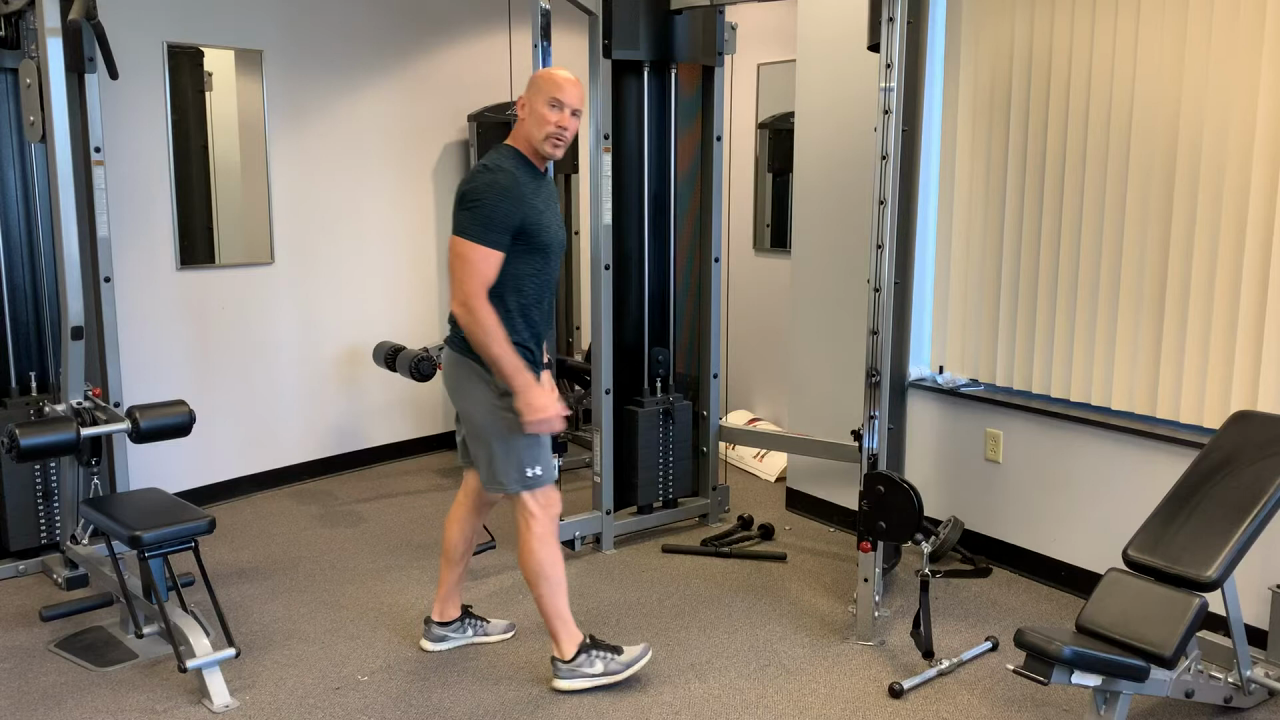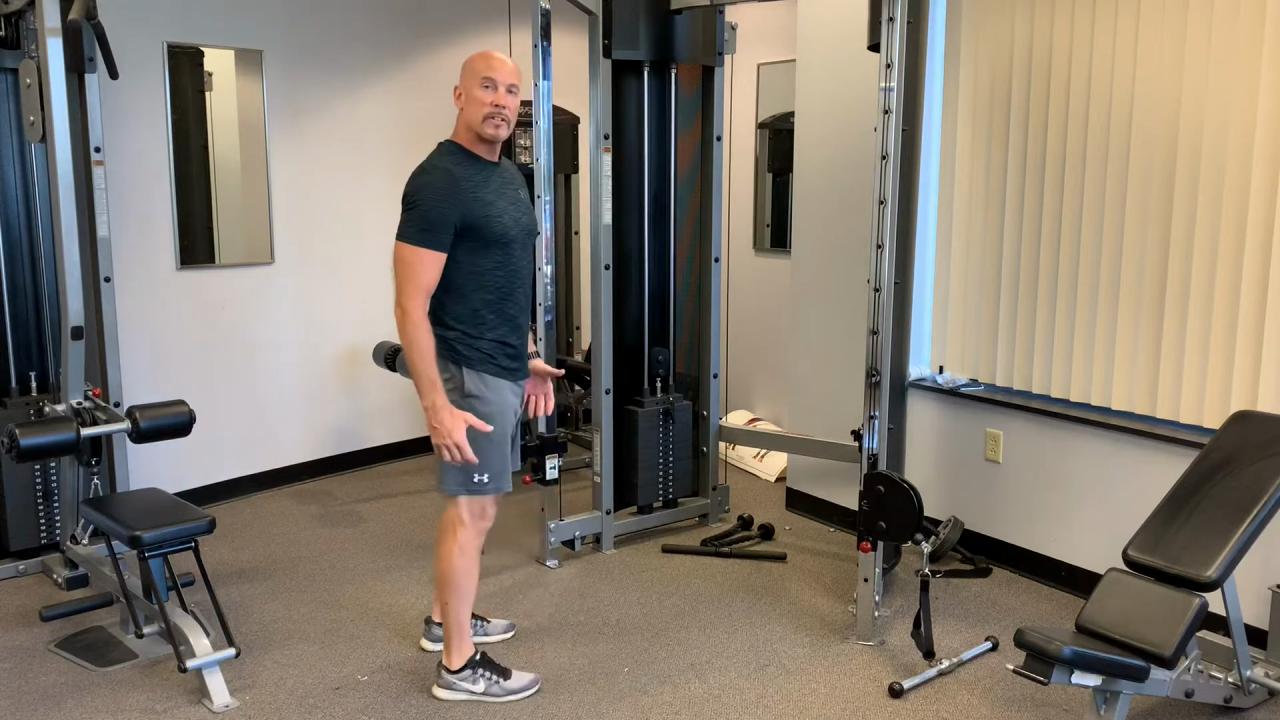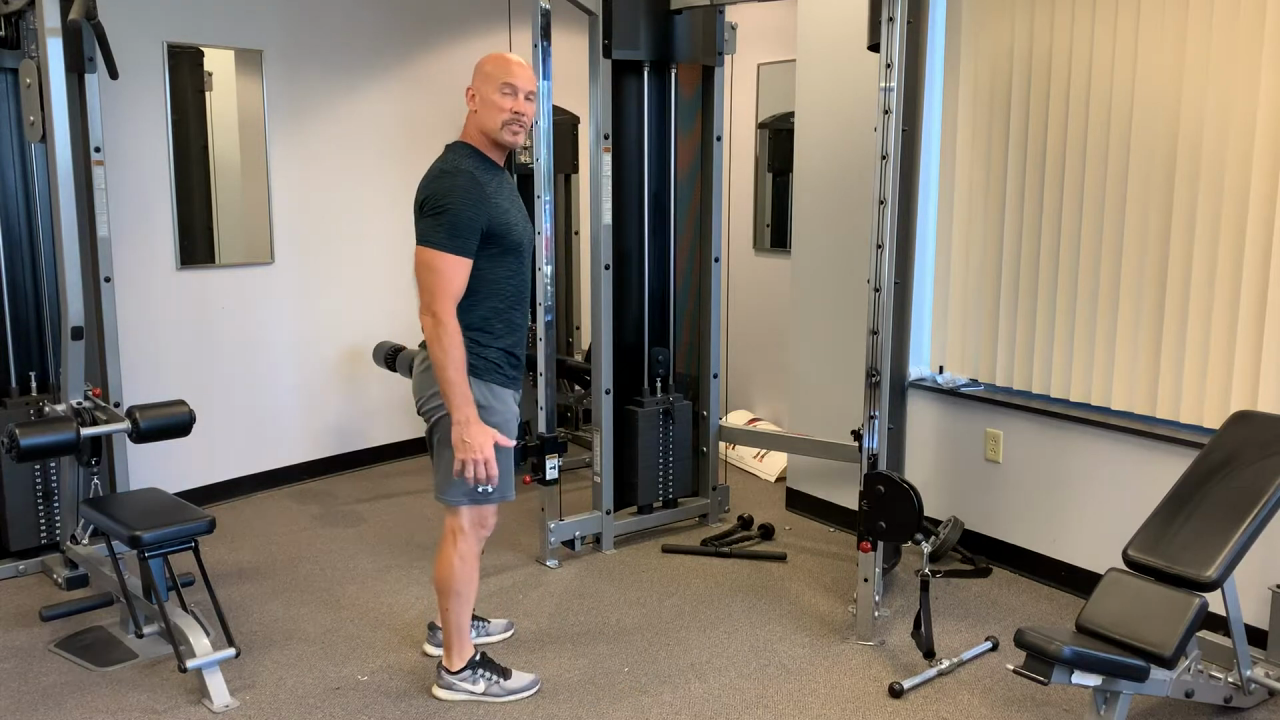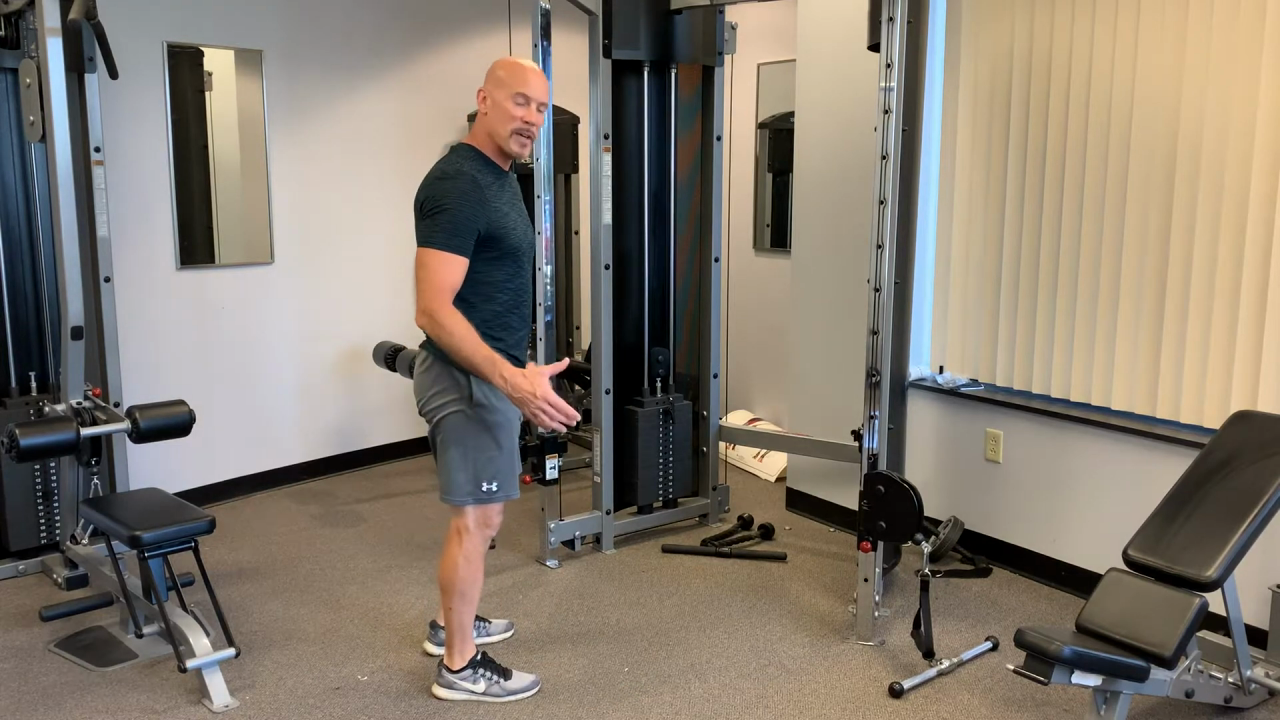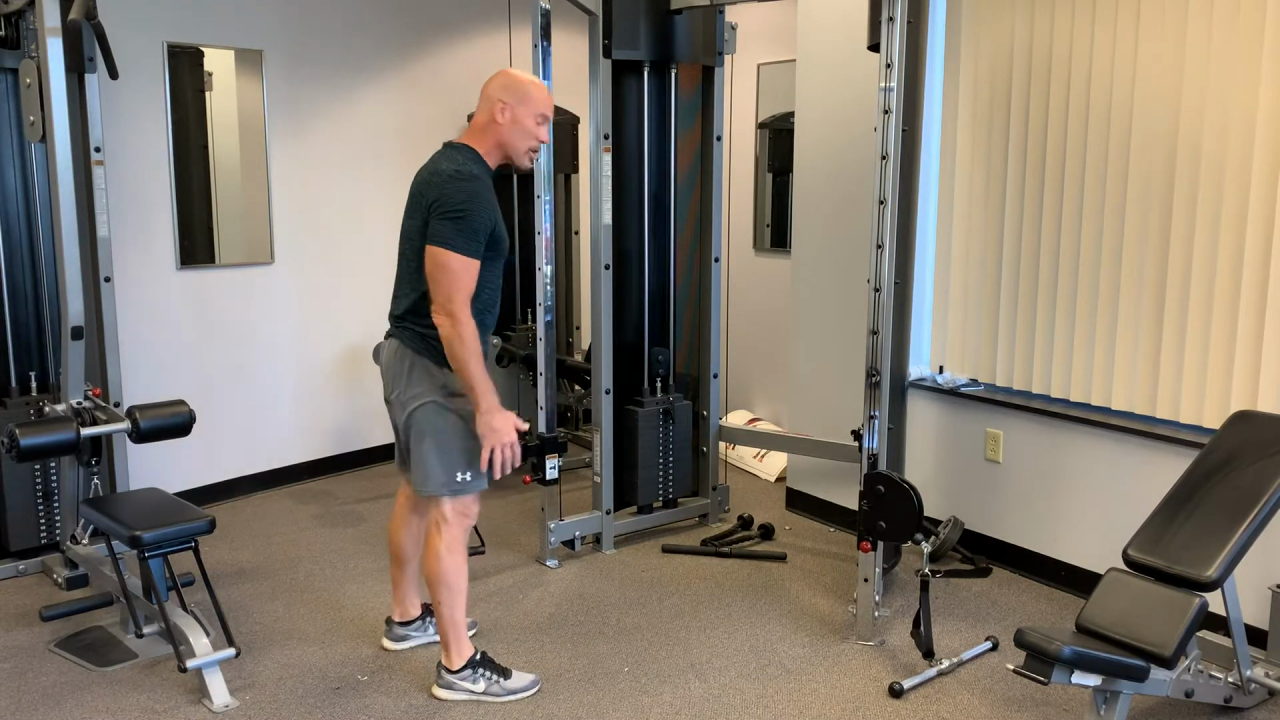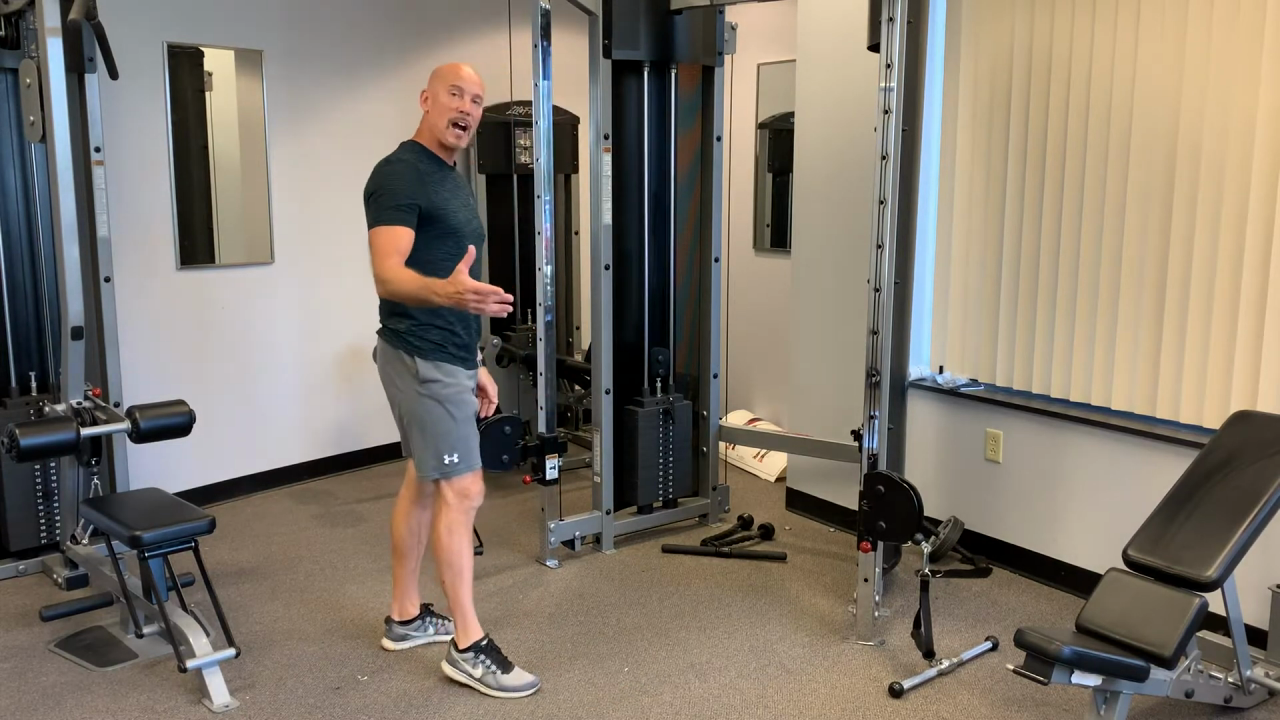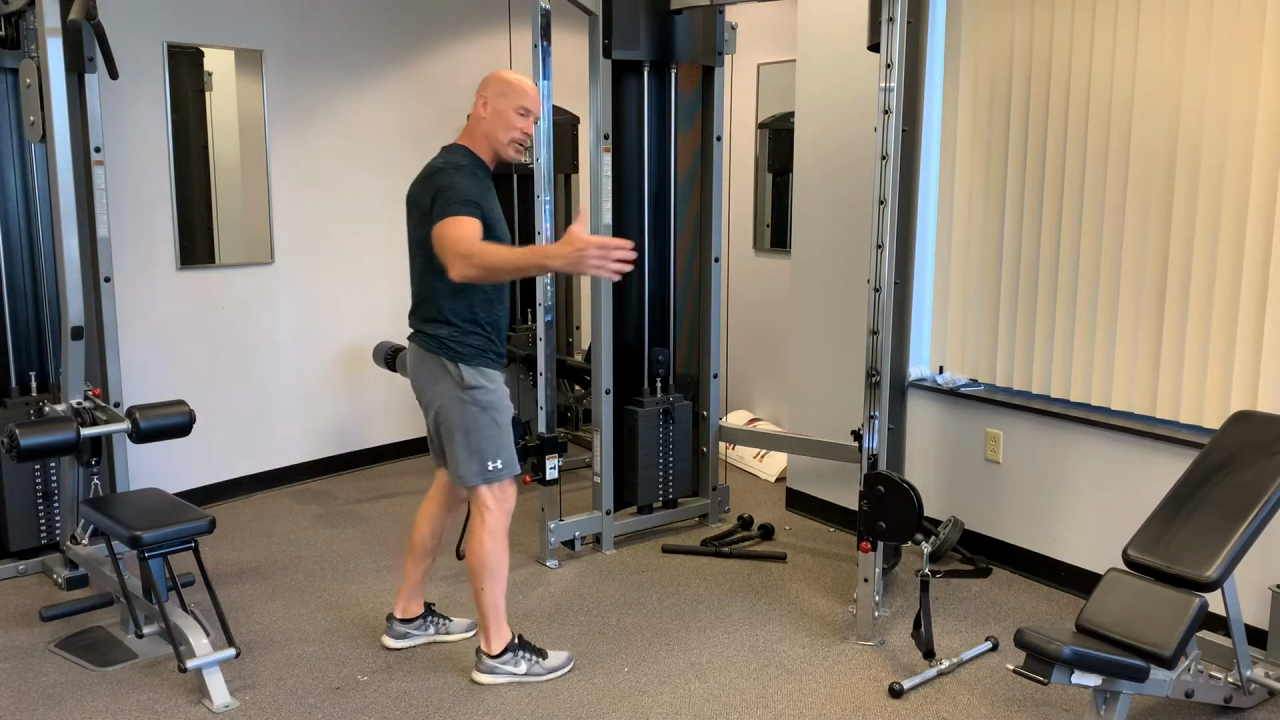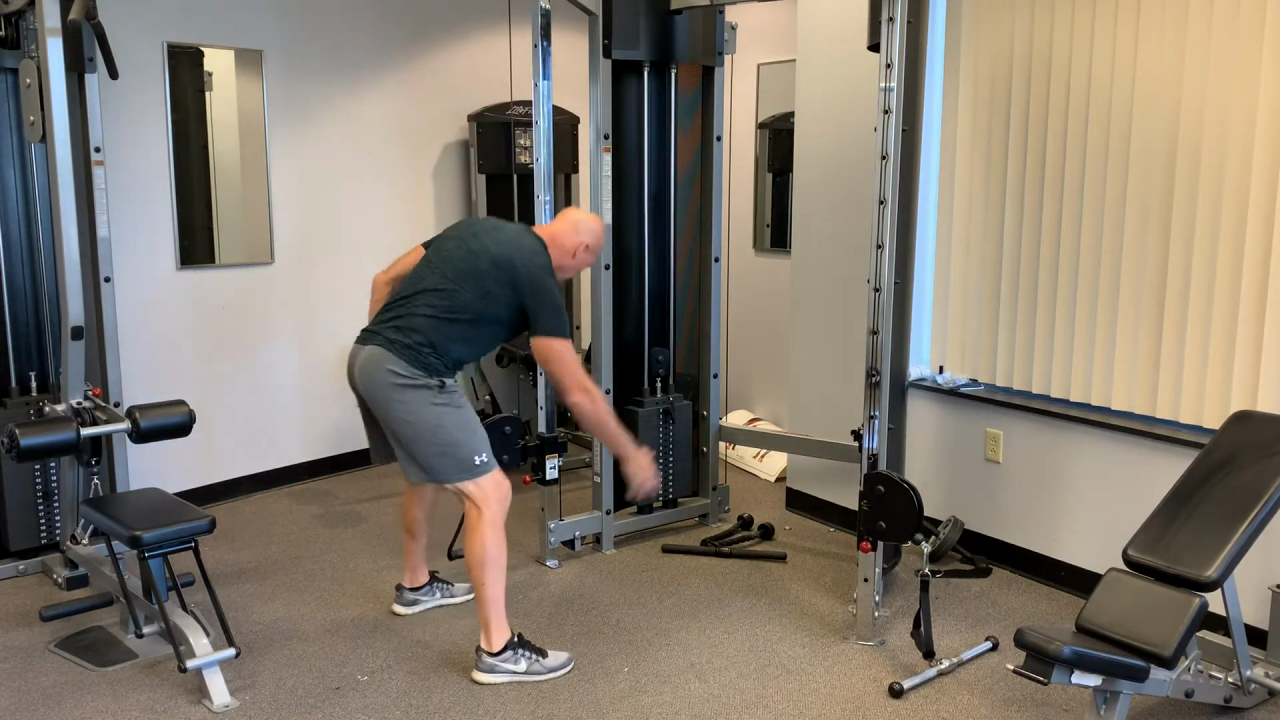
dt=0.7s
person 1, frame 1
left shoulder: (539, 184)
right shoulder: (495, 183)
right elbow: (470, 299)
left wrist: (539, 368)
right wrist: (524, 384)
left hip: (510, 366)
right hip: (492, 371)
left knee: (482, 487)
right knee: (539, 505)
left ankle: (445, 618)
right ankle: (573, 653)
person 1, frame 2
left shoulder: (510, 177)
right shoulder: (439, 182)
right elbow: (411, 306)
left wrist: (530, 358)
right wrist: (438, 405)
left hip: (502, 369)
right hip: (469, 374)
left knee: (471, 502)
right knee: (473, 513)
left ankle: (445, 618)
right ankle: (459, 665)
person 1, frame 3
left shoulder: (493, 176)
right shoulder: (457, 184)
right elbow: (438, 314)
right wrist: (467, 418)
left hip: (491, 376)
right hip: (470, 380)
left knee: (477, 509)
right knee: (471, 518)
left ankle: (450, 622)
right ankle: (459, 667)
person 1, frame 4
left shoulder: (498, 178)
right shoulder: (457, 185)
right elbow: (434, 310)
left wrist: (522, 365)
right wrist: (513, 379)
left hip: (488, 374)
right hip: (468, 378)
left knee: (474, 511)
right knee: (477, 518)
left ankle: (451, 622)
right ankle: (461, 665)
person 1, frame 5
left shoulder: (451, 171)
right shoulder: (465, 187)
right elbow: (452, 314)
right wrist: (489, 411)
left hip: (412, 358)
right hip: (434, 368)
left knee: (417, 493)
right knee: (455, 511)
left ankle: (406, 616)
right ankle: (459, 666)
person 1, frame 6
left shoulder: (454, 181)
right shoulder: (398, 174)
right elbow: (390, 277)
left wrist: (477, 363)
right wrist: (449, 291)
left hip: (448, 359)
right hip: (421, 359)
left knee: (424, 483)
right knee: (462, 491)
left ankle: (406, 617)
right ankle: (469, 645)
person 1, frame 7
left shoulder: (465, 174)
right shoulder: (451, 177)
right elbow: (461, 264)
right wrist: (560, 257)
left hip: (447, 355)
right hip: (458, 362)
left knee: (451, 487)
right knee: (493, 498)
left ankle: (409, 615)
right ankle: (497, 649)
person 1, frame 8
left shoulder: (477, 230)
right shoulder: (536, 277)
left elbow: (385, 282)
right elbow: (576, 392)
right wrist: (631, 455)
left hip: (369, 360)
right hip: (409, 379)
left knee: (424, 474)
right knee: (490, 495)
left ankle: (416, 584)
right ankle: (498, 650)
